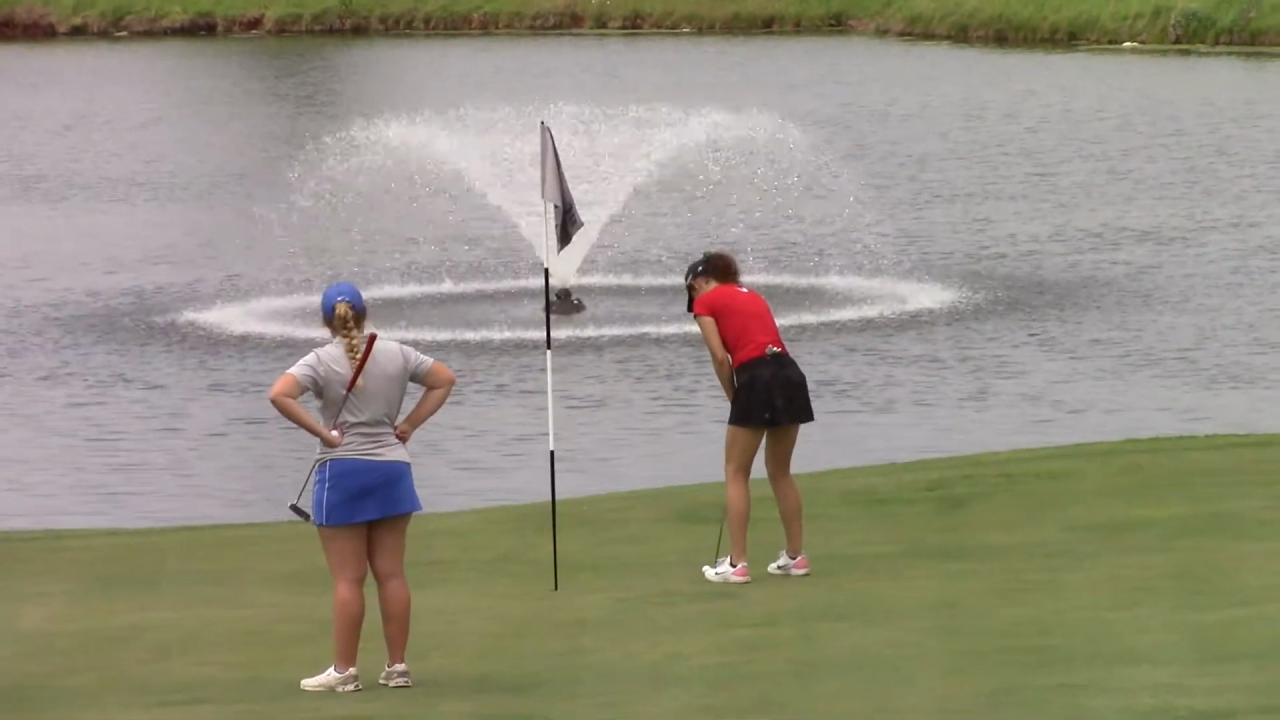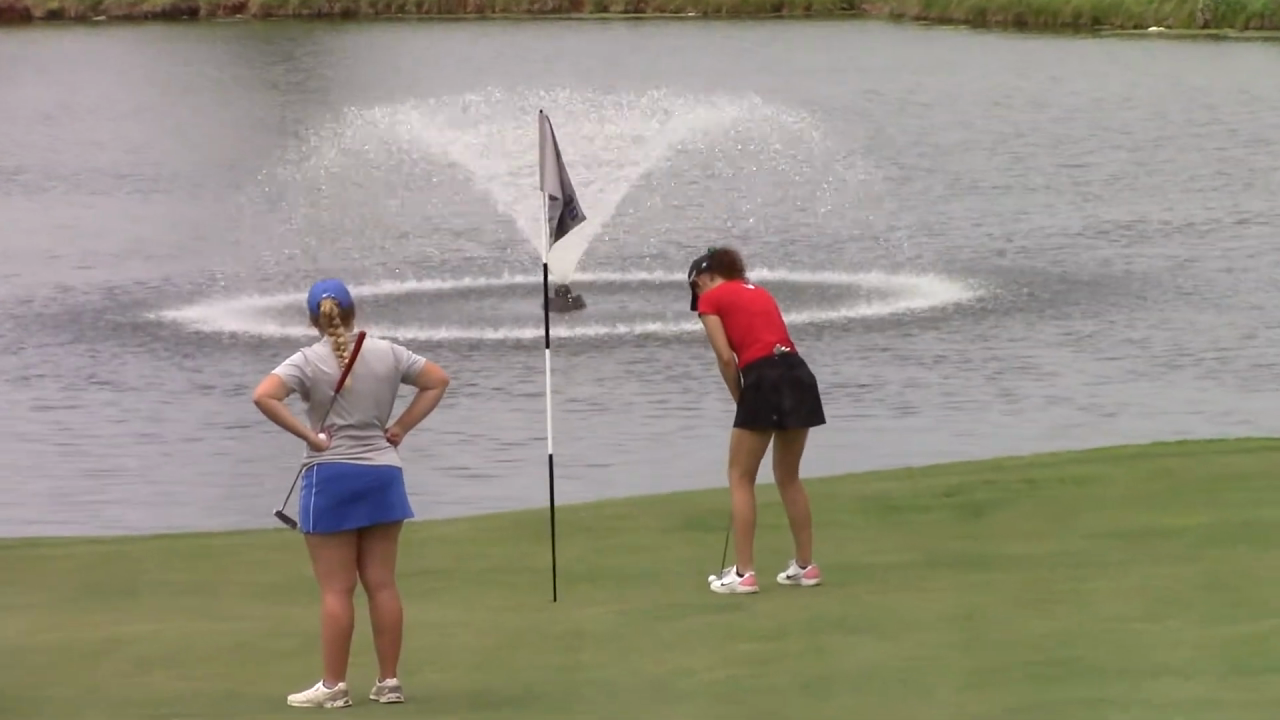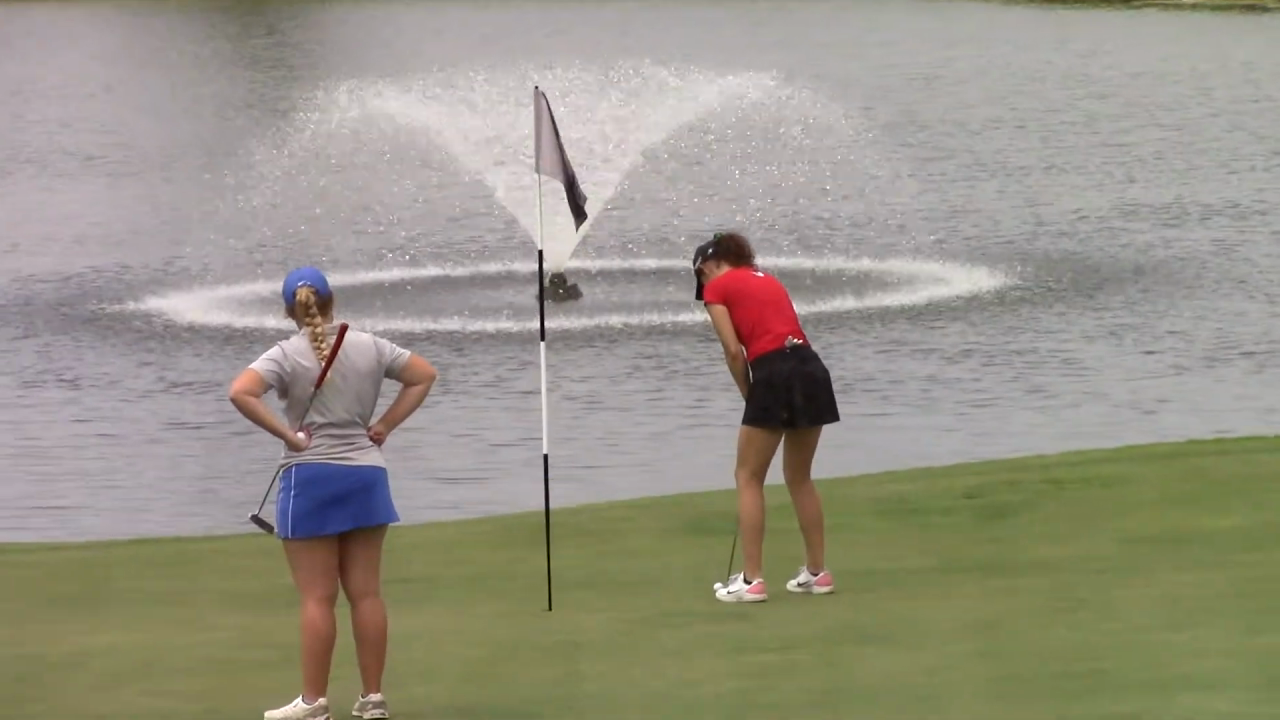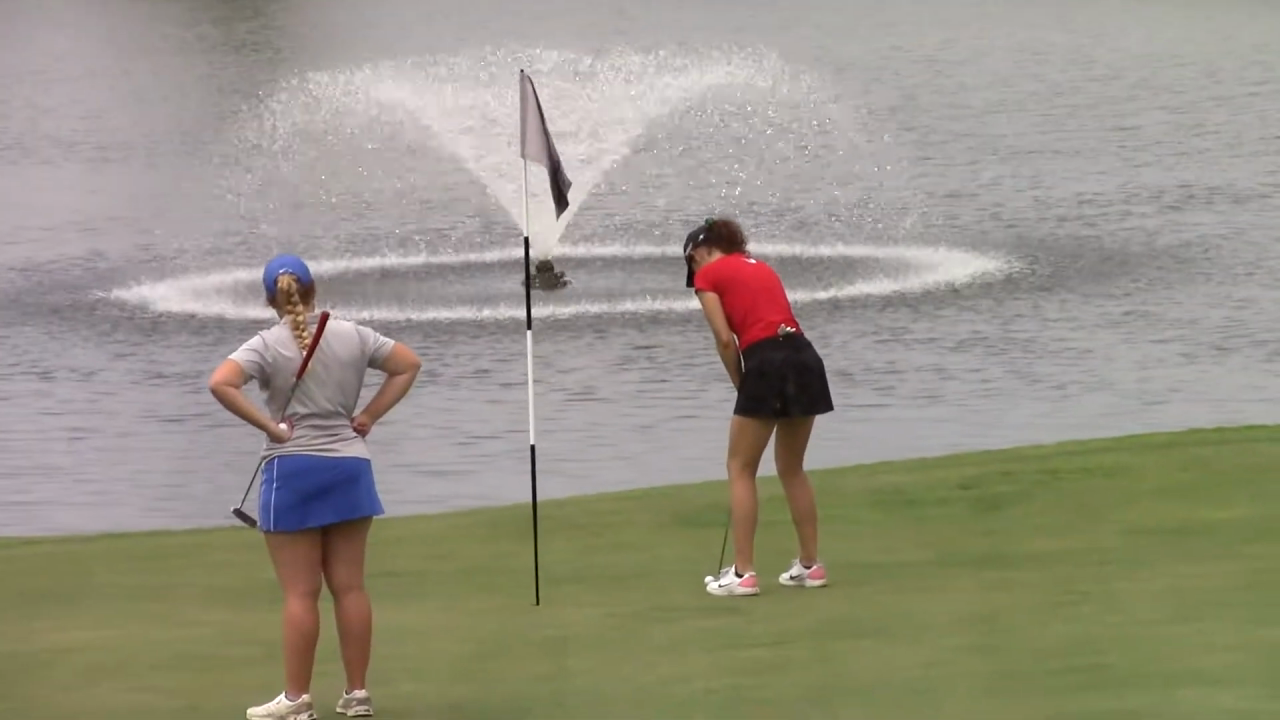
dt=0.5s
person 1, frame 1
left shoulder: (322, 360)
right shoulder: (397, 354)
left elbow: (279, 395)
right elbow: (445, 380)
left wrist: (323, 434)
right wrist: (410, 425)
left hip: (343, 473)
right hip: (392, 470)
left knee: (348, 579)
right knee: (391, 574)
left ankle: (344, 670)
right ankle: (397, 666)
person 1, frame 2
left shoulder: (308, 360)
right shoulder: (388, 353)
left elbow: (263, 396)
right elbow: (439, 380)
left wrist: (309, 437)
right wrist: (402, 427)
left hip: (332, 478)
right hip: (383, 476)
left knee: (337, 590)
right knee: (382, 584)
left ankle: (334, 686)
right ankle: (389, 681)
person 1, frame 3
left shoulder: (285, 355)
right shoulder: (370, 346)
left elbow: (240, 393)
right elbow: (425, 375)
left wrist: (287, 435)
right wrist: (386, 425)
left hip: (310, 480)
right hip: (366, 477)
left knee: (316, 599)
right knee: (366, 593)
person 1, frame 4
left shoulder: (267, 345)
right shoulder: (353, 335)
left elbow: (220, 384)
right elbow: (409, 364)
left wrist: (269, 428)
right wrist: (370, 416)
left hip: (293, 472)
right hip: (350, 469)
left knee: (300, 593)
right knee: (350, 587)
person 2, frame 1
left shoulder: (705, 301)
right shoulder: (751, 295)
left elbow: (721, 358)
left wrist: (733, 398)
right wrist: (740, 397)
left hip: (757, 381)
right hip: (789, 375)
left knee: (736, 473)
right knee: (780, 472)
left ankle: (736, 563)
right ankle: (795, 556)
person 2, frame 2
left shoulder: (710, 299)
right shoulder: (759, 292)
left elbow: (727, 358)
left wrist: (739, 400)
right wrist: (746, 400)
left hip: (764, 382)
right hip: (799, 376)
left knee: (740, 478)
right knee: (788, 477)
left ankle: (744, 573)
right ankle: (805, 565)
person 2, frame 3
left shoulder: (716, 287)
right shoulder: (768, 279)
left elbow: (734, 351)
left wrist: (748, 395)
right wrist: (755, 394)
left hip: (775, 377)
right hip: (811, 370)
left knee: (748, 478)
right knee: (799, 477)
left ankle: (752, 580)
right ankle: (817, 572)
person 2, frame 4
left shoulder: (707, 274)
right shoulder: (760, 266)
left elbow: (725, 340)
left wrist: (740, 385)
right wrist: (747, 384)
left hip: (767, 365)
right hip: (804, 359)
left knee: (740, 469)
right knee: (791, 469)
left ankle: (743, 573)
right ankle: (810, 565)
